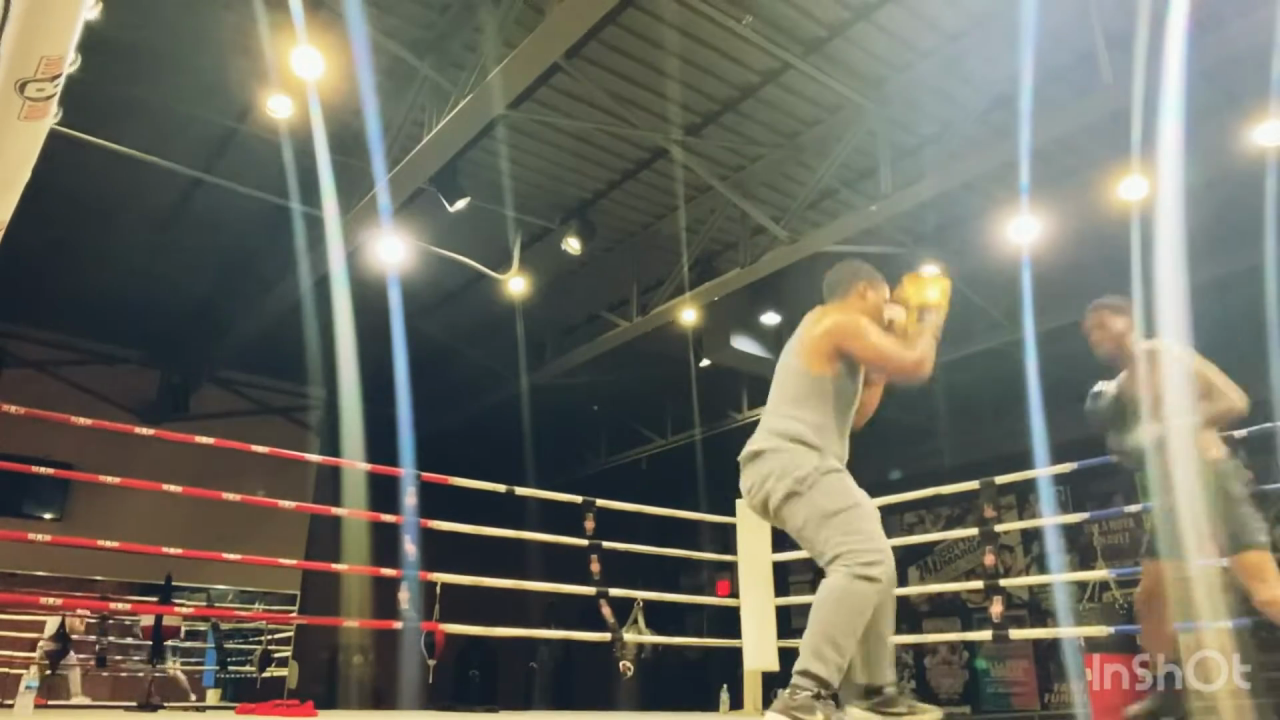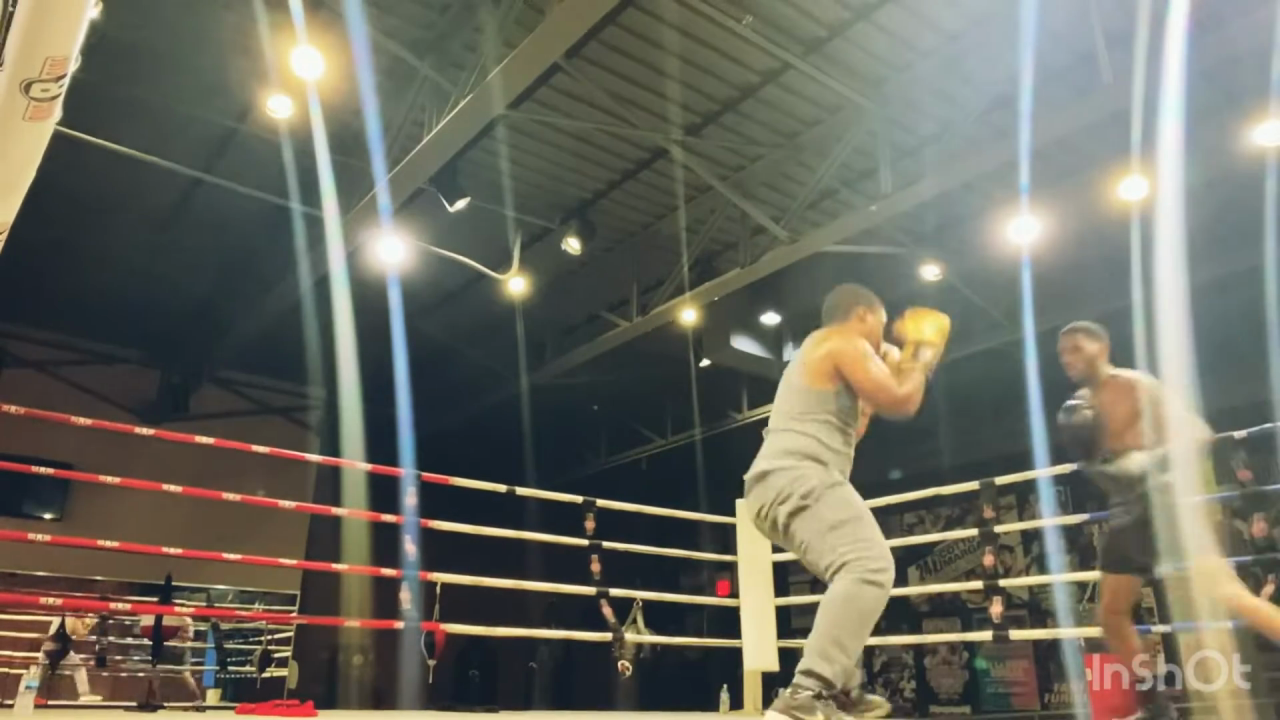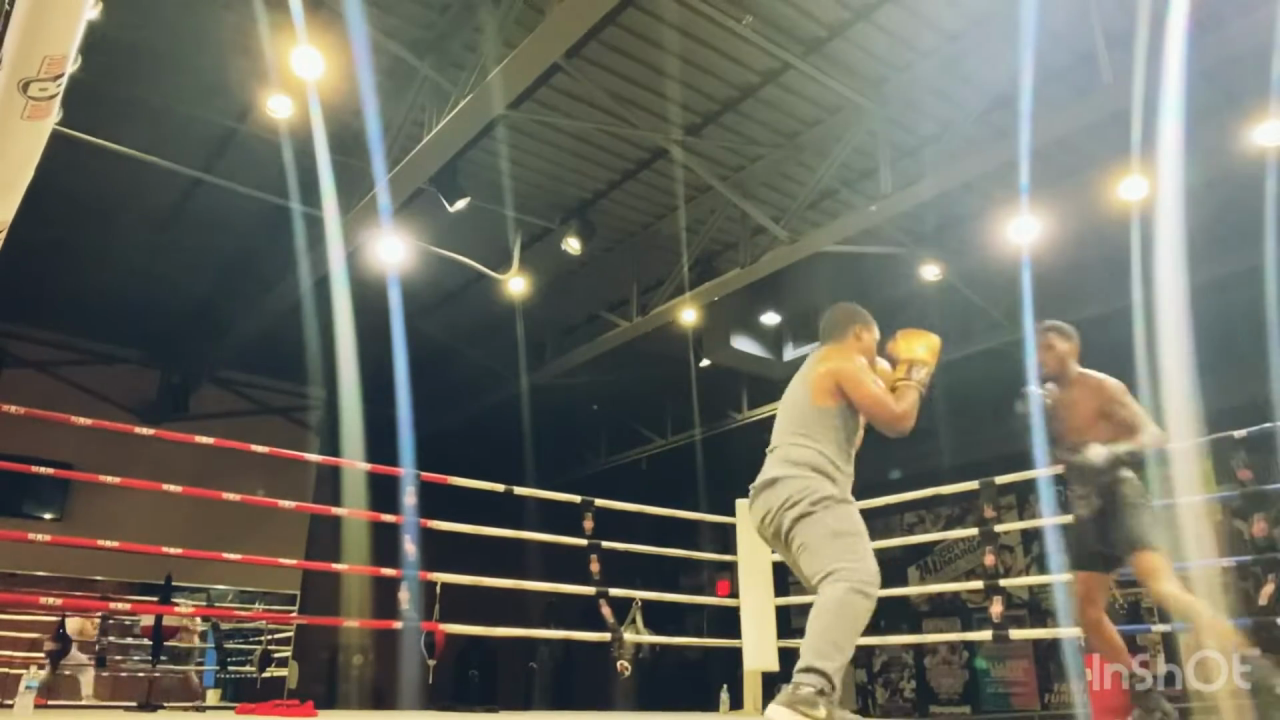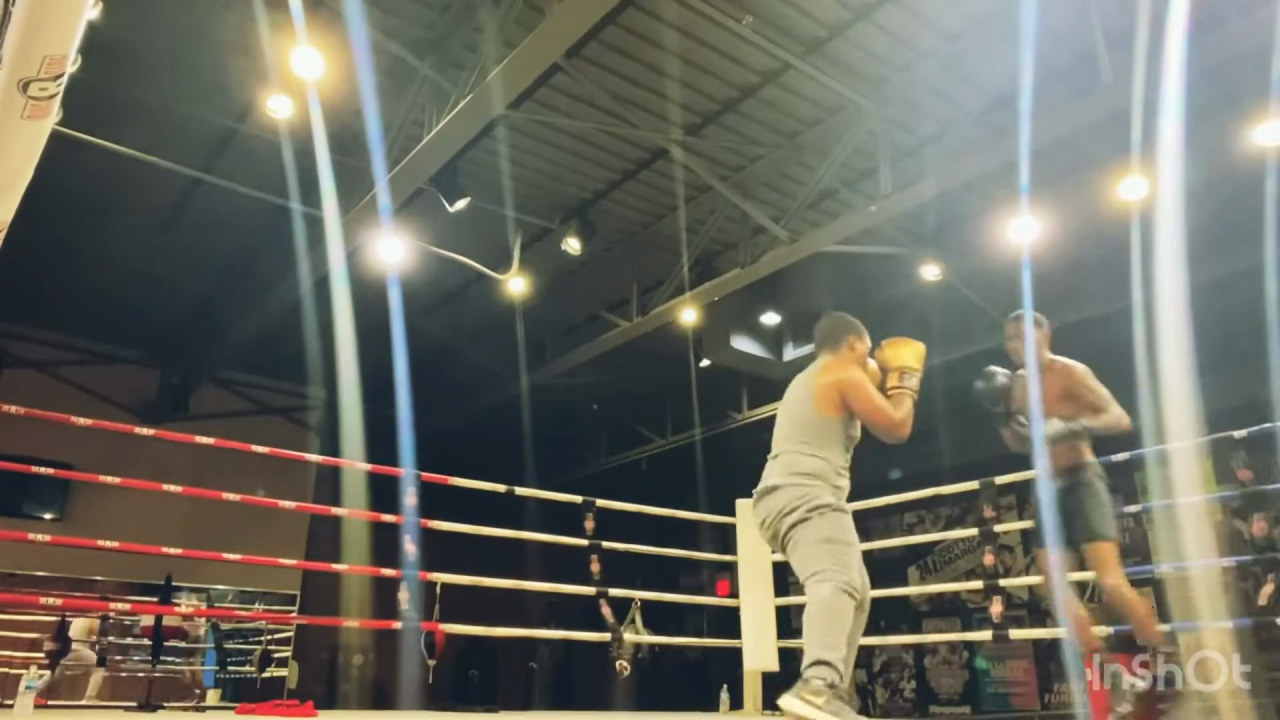
dt=0.1s
person 1, frame 1
left shoulder: (821, 335)
right shoulder: (842, 320)
left elbow: (856, 416)
right elbow: (915, 368)
left wrist: (880, 367)
right wrist: (931, 315)
left hip: (792, 471)
right hip: (791, 467)
left knee: (868, 565)
right knee: (864, 562)
person 1, frame 2
left shoulder: (819, 354)
right shoulder: (843, 344)
right elbow: (902, 403)
left wrist: (872, 388)
right wrist: (923, 352)
left hip: (790, 486)
right hip: (799, 482)
left knee: (863, 573)
right knee: (869, 569)
person 1, frame 3
left shoulder: (811, 372)
right shoulder: (843, 363)
right elbow: (899, 420)
left wrist: (879, 383)
right wrist: (917, 371)
left hip: (781, 497)
right hip: (807, 494)
left knee: (850, 584)
right knee: (850, 581)
person 1, frame 4
left shoulder: (806, 380)
right shoulder: (844, 373)
right elbow: (896, 427)
left wrist: (875, 385)
right wrist: (907, 378)
left hip: (782, 502)
right hip: (805, 500)
left knee: (853, 590)
right knee: (836, 584)
person 2, frame 1
left shoulder: (1165, 357)
right shoulder: (1121, 385)
left elbow: (1235, 401)
left wrist: (1167, 431)
right wrist: (1112, 421)
left hip: (1211, 480)
right hip: (1175, 495)
right knee: (1149, 599)
person 2, frame 2
left shoulder: (1134, 386)
right shoulder: (1089, 403)
left elbow: (1198, 435)
left wrist: (1149, 460)
right wrist: (1081, 445)
right hip: (1128, 511)
left knee: (1228, 598)
right knee: (1110, 614)
person 2, frame 3
left shoulder: (1100, 387)
right shoulder: (1049, 399)
left elbow: (1153, 437)
right elbow: (1058, 457)
left wrist: (1108, 454)
left hip: (1118, 495)
right hip: (1086, 506)
left knee: (1162, 590)
right knee: (1088, 612)
person 2, frame 4
left shoulder: (1070, 372)
right shoulder: (1019, 385)
left elbow: (1119, 419)
right elbow: (1020, 445)
left wrist: (1067, 428)
right wrist: (1001, 412)
left hip: (1082, 479)
right hip: (1051, 486)
left knee: (1111, 582)
